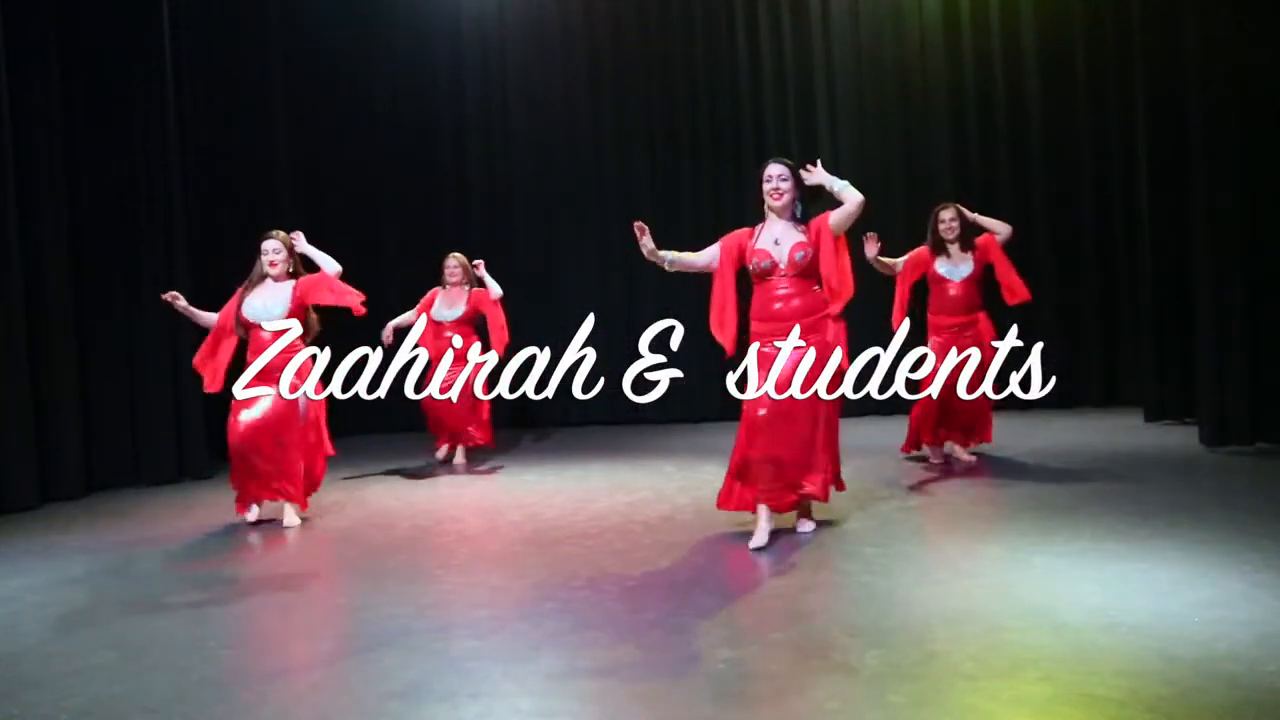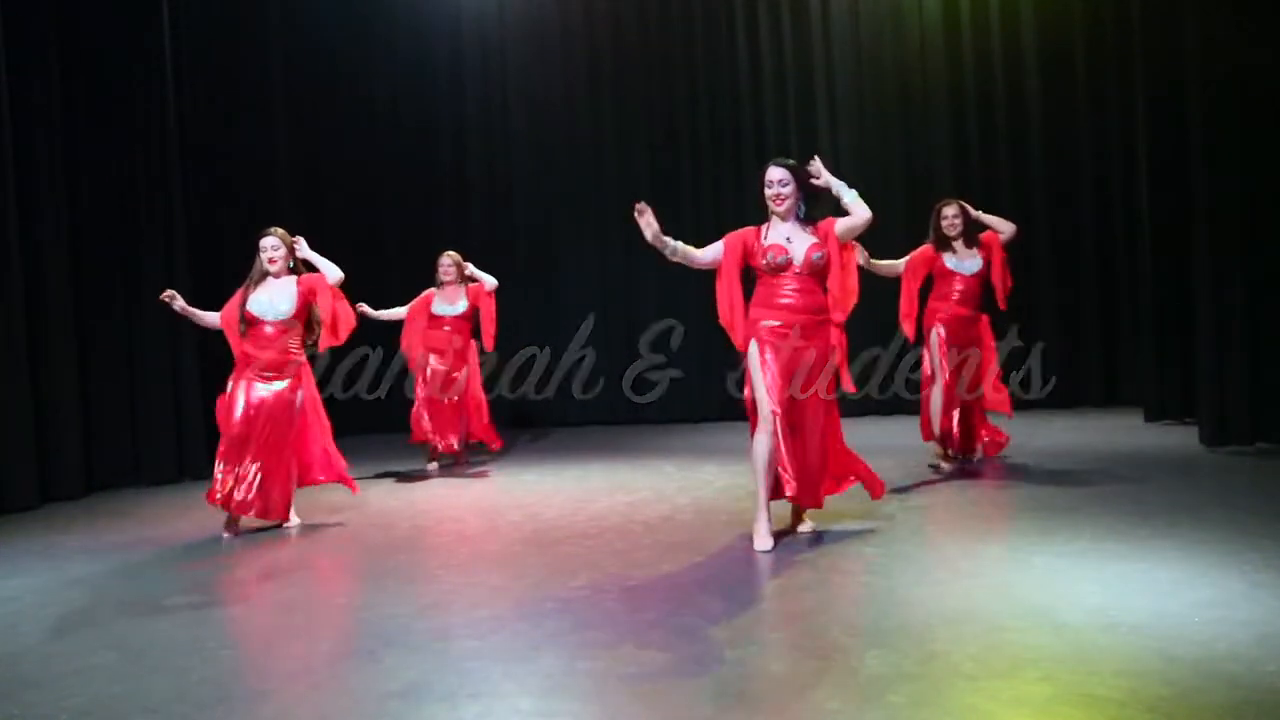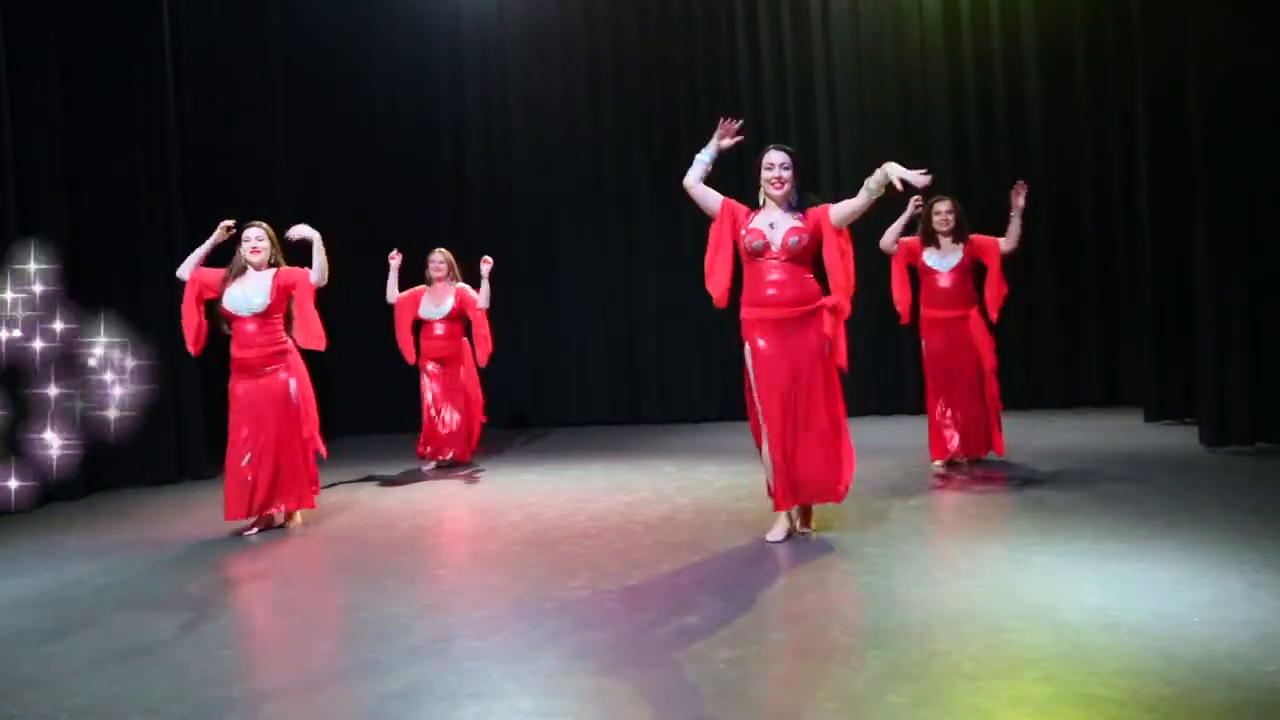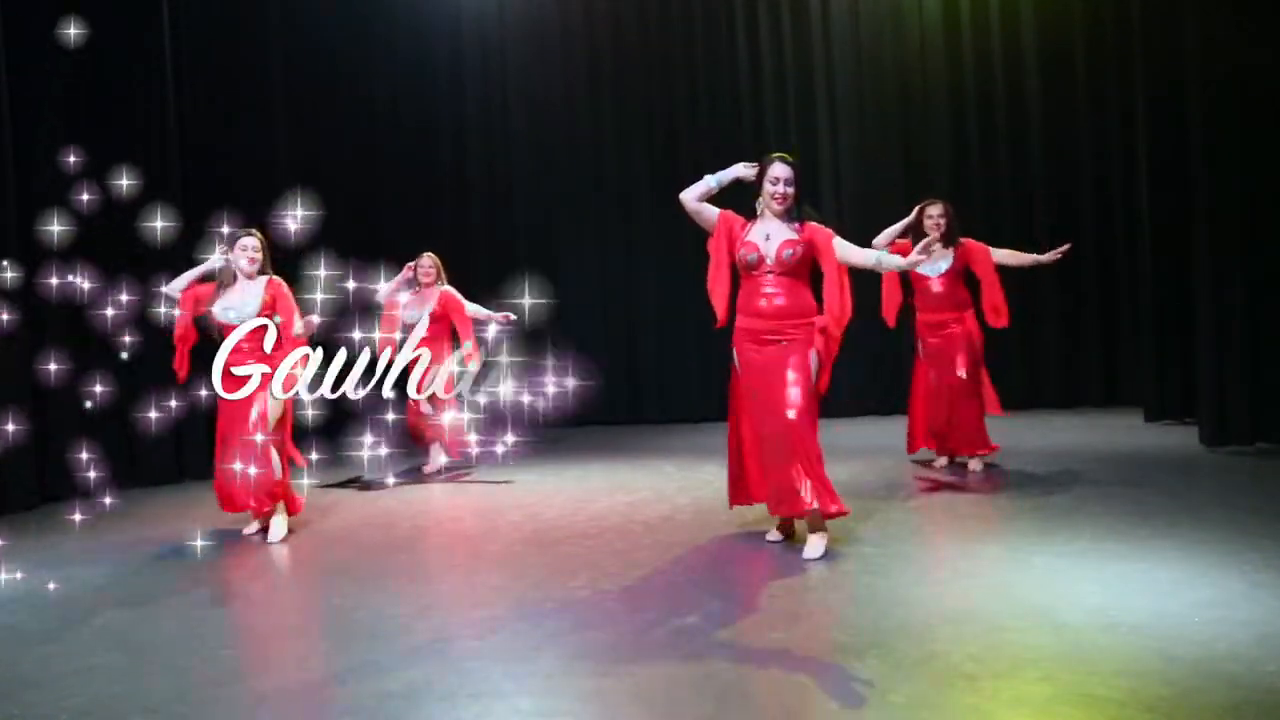
dt=0.4s
person 1, frame 1
left shoulder: (816, 229)
right shoulder: (745, 239)
left elbow: (856, 202)
right elbow: (698, 260)
left wrist: (825, 180)
right wrist: (656, 255)
left hip: (814, 336)
right hip: (768, 341)
left knee: (810, 421)
right knee: (761, 420)
left ankle: (805, 506)
right ankle: (762, 513)
person 1, frame 2
left shoulder: (821, 232)
right shoulder: (750, 238)
left elbow: (863, 216)
right elbow: (697, 257)
left wrist: (833, 183)
right wrist: (660, 241)
left hip: (814, 338)
right hip: (768, 336)
left knee: (810, 422)
right knee: (768, 419)
left ankle: (801, 508)
right ankle: (762, 521)
person 1, frame 3
left shoulder: (813, 218)
right shoulder: (740, 217)
left elbow: (863, 202)
right elbow: (691, 184)
left wrist: (889, 174)
right wrist: (715, 147)
left hip: (809, 327)
right hip: (761, 331)
left knee: (810, 415)
right knee: (770, 419)
left ankle: (805, 502)
right ankle: (785, 509)
person 1, frame 4
left shoulder: (809, 233)
right shoulder: (736, 228)
left elbow: (858, 255)
right elbow: (688, 199)
left wrist: (904, 263)
right wrist: (732, 173)
left hip: (797, 340)
right hip: (751, 339)
left knee: (794, 423)
right knee: (761, 427)
left ankle: (817, 526)
right ankle: (785, 514)
person 2, frame 1
left shoulder: (301, 287)
right shoulder: (248, 291)
left elbow: (334, 271)
right elbow: (220, 322)
left wrist: (305, 248)
right wrist: (188, 309)
left hip: (293, 377)
right hip: (256, 379)
left knee: (290, 443)
right knee: (242, 436)
left ankle: (291, 505)
right ankle: (254, 495)
person 2, frame 2
left shoulder: (304, 283)
right shoulder: (249, 289)
left elbow: (336, 277)
right elbow: (219, 320)
left wrist: (307, 254)
right wrist: (186, 309)
left hip: (289, 376)
right hip: (249, 376)
left knee: (285, 443)
right knee: (238, 440)
left ankle: (284, 509)
right ankle: (234, 510)
person 2, frame 3
left shoulder: (283, 276)
right shoulder: (228, 280)
left elbow: (319, 279)
right elbow: (184, 273)
left wrist: (316, 241)
right wrist: (212, 242)
left hip: (281, 368)
right hip: (243, 373)
left knee: (285, 438)
right knee: (248, 443)
left ankle: (292, 506)
right ankle: (265, 511)
person 2, frame 4
left shoulder: (273, 286)
right shoulder: (217, 290)
left elbow: (293, 328)
right elbow: (172, 290)
left wrist: (307, 326)
right wrist: (208, 265)
left hip: (267, 374)
right hip: (232, 377)
left knee: (261, 439)
right knee: (236, 447)
left ankle: (277, 511)
right ankle: (259, 511)
person 3, frame 1
left shoulder: (978, 248)
right shoulder: (928, 254)
left elbow: (1007, 231)
right elbow: (896, 266)
left wrist: (974, 218)
right wrist: (874, 259)
left hip: (973, 327)
right hip: (941, 328)
left knee: (970, 386)
right knee: (938, 383)
left ankle: (961, 442)
right ankle: (934, 441)
person 3, frame 2
left shoulder: (981, 244)
right shoulder: (932, 251)
left elbow: (1011, 230)
right elbow: (897, 267)
left wrist: (977, 215)
right wrist: (869, 264)
left hip: (973, 325)
right hip: (941, 322)
left knee: (970, 385)
right knee: (940, 379)
left ankle: (968, 444)
right ankle: (942, 445)
person 3, frame 3
left shoulder: (971, 243)
right shoulder: (917, 246)
left elbow: (1008, 245)
right elbow: (887, 245)
left wrist: (1016, 211)
right wrist: (908, 215)
left hip: (967, 323)
right hip: (931, 325)
left knee: (971, 383)
right knee: (939, 385)
left ankle: (972, 444)
right ankle: (943, 449)
person 3, frame 4
left shoulder: (963, 247)
right shoulder: (909, 249)
left elbow: (1001, 256)
right elbow: (878, 245)
left wrist: (1041, 258)
right wrist: (908, 221)
left hip: (959, 326)
right hip: (927, 329)
left knee: (964, 385)
right knee: (933, 389)
left ankle: (972, 450)
right ankle: (943, 449)
person 4, frame 1
left shoulder: (475, 295)
right shoulder: (436, 294)
left elbow: (497, 295)
right elbow: (415, 314)
left wrist: (483, 274)
right wrist: (391, 325)
left hip: (466, 357)
right hip: (442, 358)
left knee: (463, 402)
right knee: (432, 399)
left ankle: (461, 448)
right ankle: (444, 440)
person 4, frame 2
left shoulder: (471, 291)
right shoulder: (431, 295)
left elbow: (493, 284)
right elbow: (405, 312)
left wrist: (472, 272)
right wrist: (374, 313)
left hip: (461, 357)
right hip: (433, 357)
left knee: (460, 402)
right knee: (430, 402)
left ankle: (460, 450)
right ankle: (433, 455)
person 4, frame 3
left shoulder: (460, 290)
right shoulder: (420, 293)
left elbow: (482, 304)
right elbow: (392, 298)
left wrist: (485, 276)
right wrist: (393, 269)
left hip: (456, 356)
right hip: (429, 359)
left knee: (459, 404)
right knee: (432, 405)
left ankle: (460, 453)
right ankle: (436, 454)
person 4, frame 4
left shoulder: (446, 293)
right shoulder: (407, 297)
left elbow: (468, 308)
right elbow: (381, 299)
left wrist: (494, 315)
right wrist: (402, 276)
left hip: (438, 357)
left knee: (424, 401)
right knee: (420, 404)
left ankle: (438, 452)
right ankle: (439, 451)
